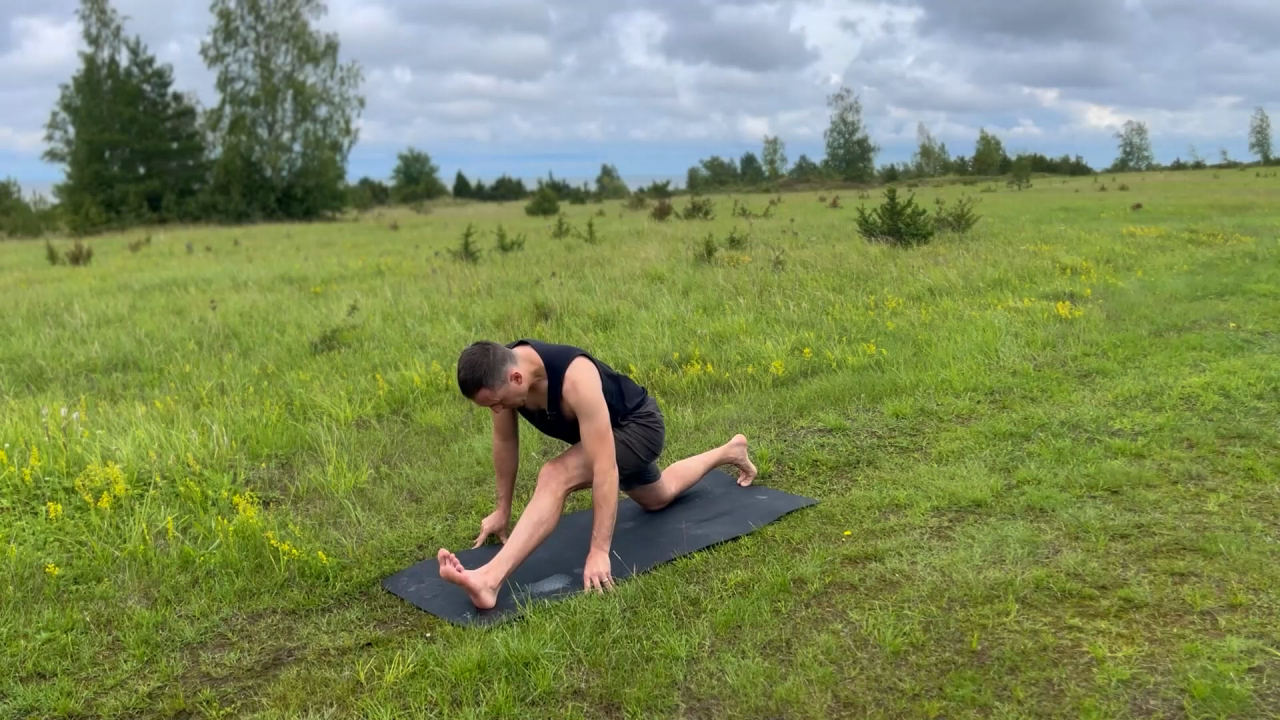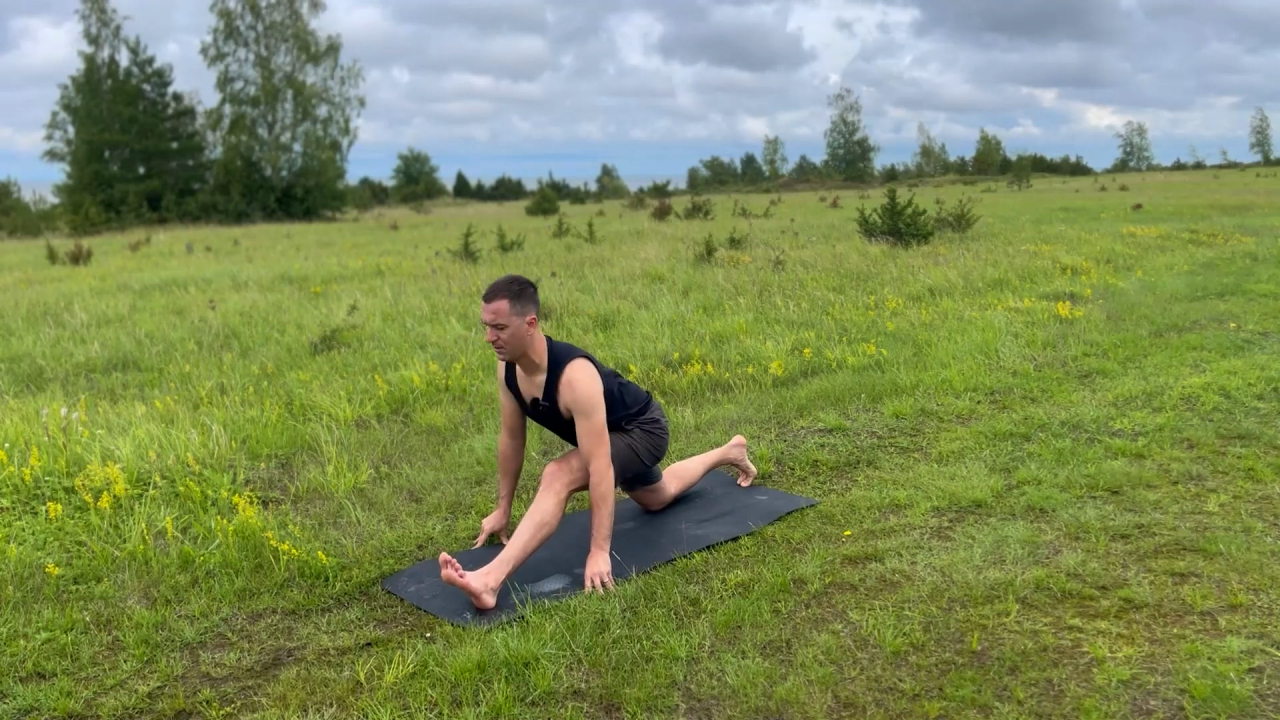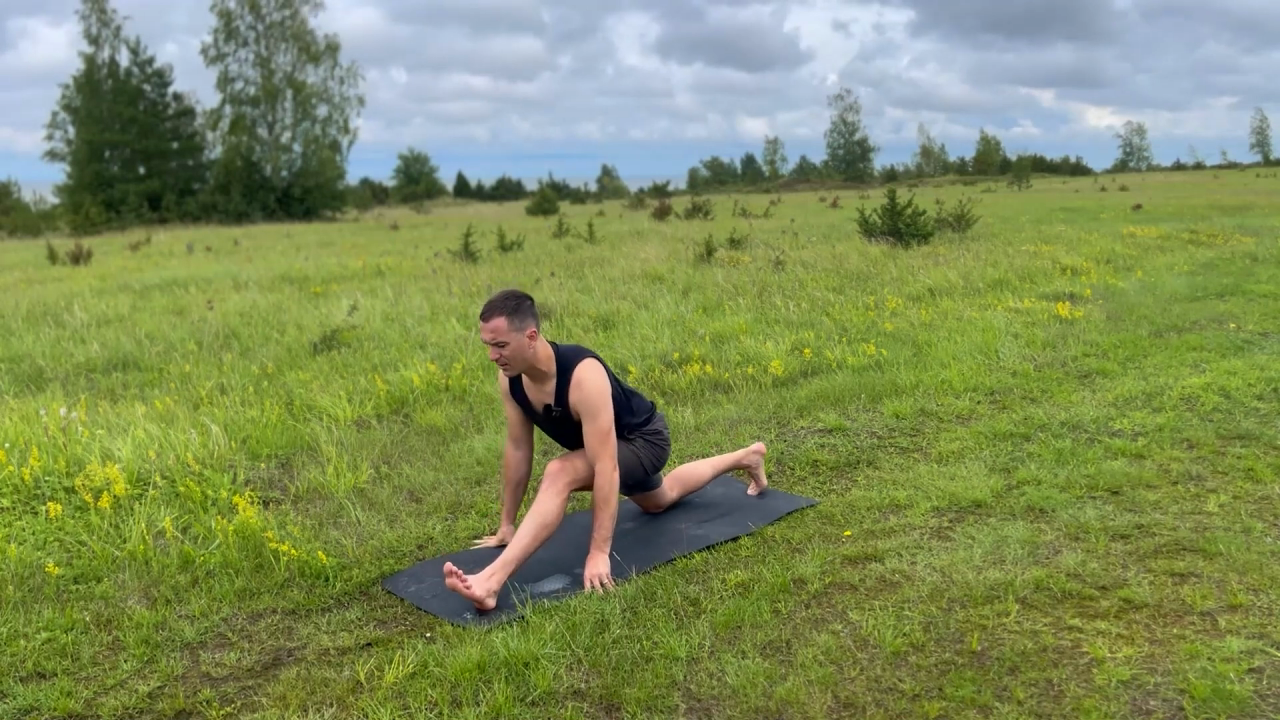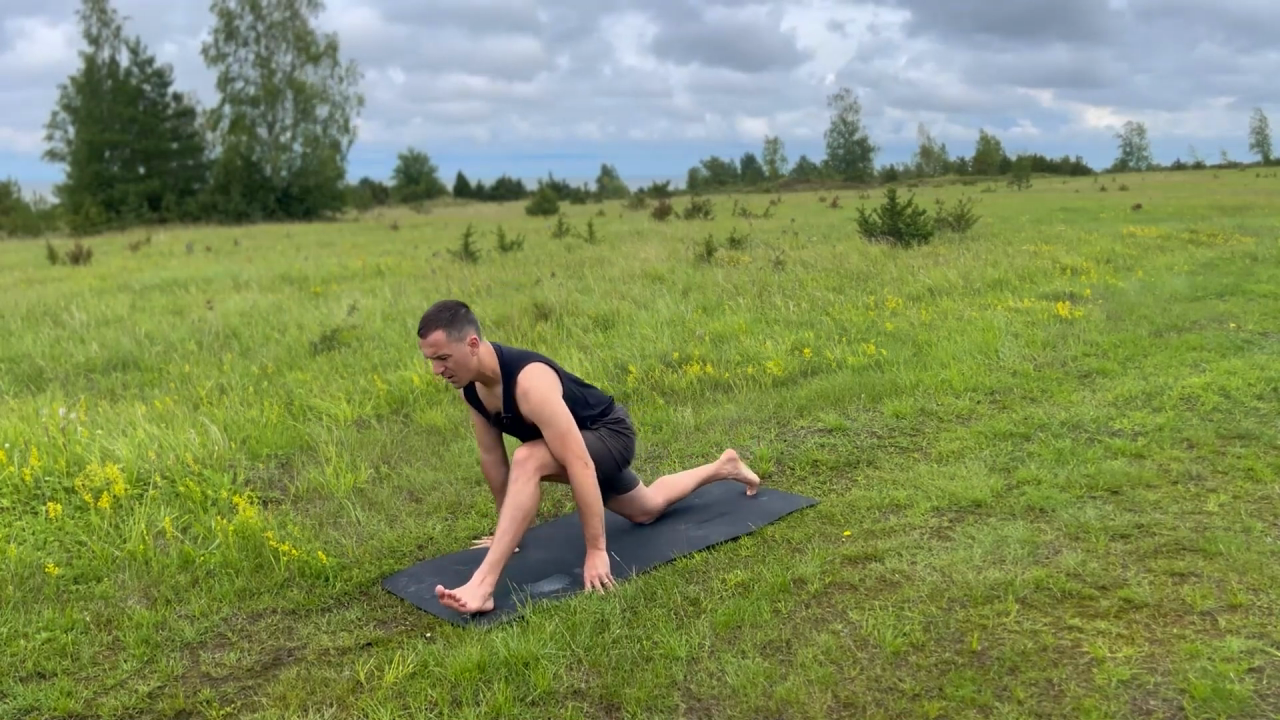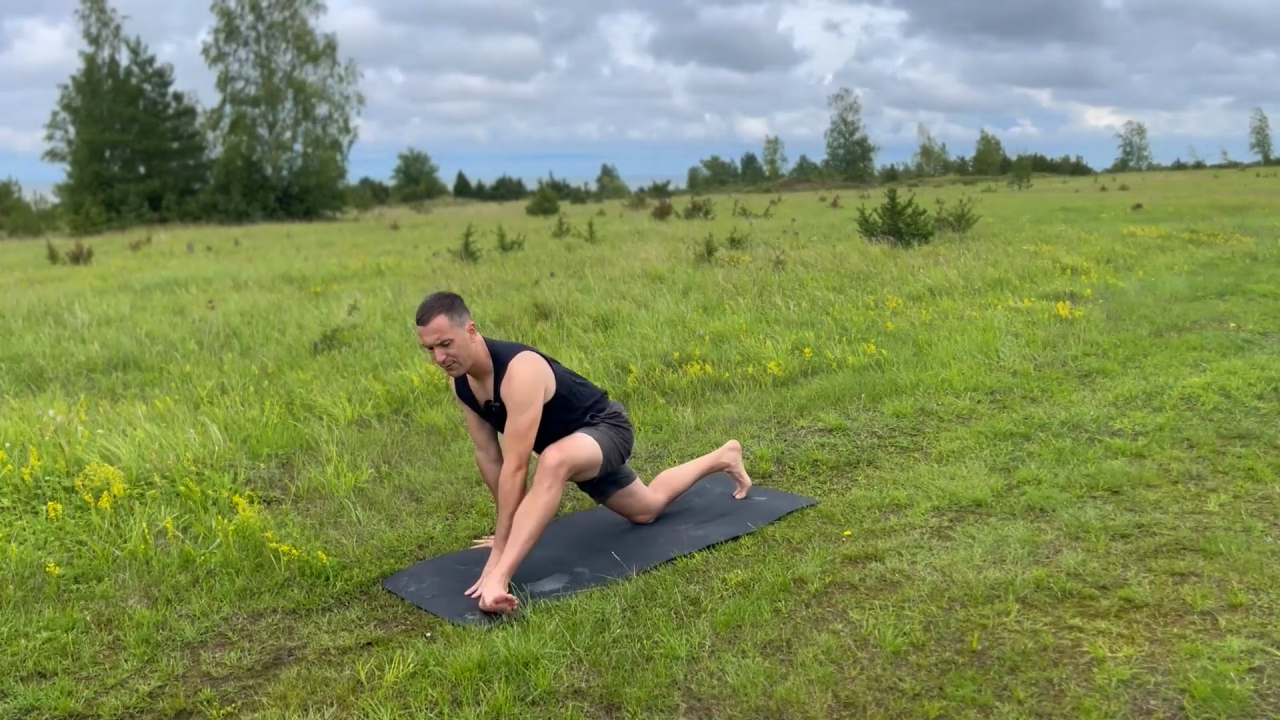
dt=1s
person 1, frame 1
left shoulder: (575, 379)
right shoulder: (502, 371)
left elbow: (605, 470)
right elbow: (505, 442)
left wrist: (599, 551)
right wrist: (502, 511)
left hip: (639, 424)
right hip: (612, 427)
left knee: (554, 477)
right knee: (657, 498)
left ankle: (489, 580)
right ankle: (729, 451)
person 1, frame 2
left shoulder: (575, 377)
right shoulder: (508, 369)
left elbow: (600, 468)
right elbow: (511, 438)
left wrist: (599, 551)
right wrist: (502, 509)
left hip: (642, 429)
right hip: (615, 433)
left knee: (558, 476)
right knee: (658, 499)
left ankle: (490, 580)
right ankle: (730, 453)
person 1, frame 3
left shoulder: (583, 377)
right shoulder: (511, 379)
left elbow: (606, 469)
right elbow: (517, 450)
left wrist: (599, 552)
right wrist: (507, 524)
left hip: (643, 439)
right hip: (617, 442)
left knee: (560, 474)
right knee: (660, 501)
left ankle: (491, 581)
right ankle: (745, 457)
person 1, frame 4
left shoulder: (529, 382)
right shoulder: (468, 383)
left elbow: (580, 467)
right elbow: (491, 455)
left wrist: (597, 550)
right wrist: (505, 529)
left hip: (608, 433)
right hip: (586, 442)
left knee: (527, 460)
right knee: (648, 511)
left ankle: (482, 585)
right ankle: (724, 467)
person 1, frame 5
left shoulder: (519, 371)
right shoulder: (460, 382)
left elbow: (515, 467)
right elbow: (487, 455)
left wrist: (498, 549)
right wrist: (506, 531)
left hip: (604, 427)
right hip: (579, 443)
left knee: (555, 461)
right knee: (647, 510)
left ankle: (498, 580)
right ankle: (723, 457)
